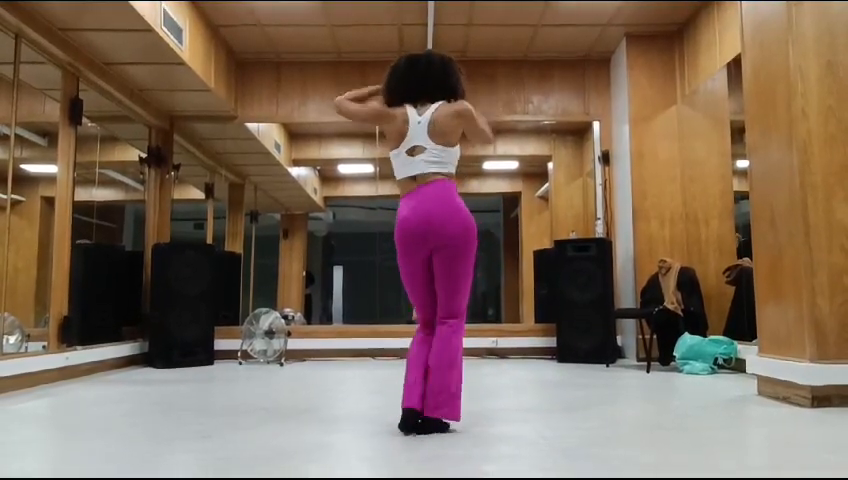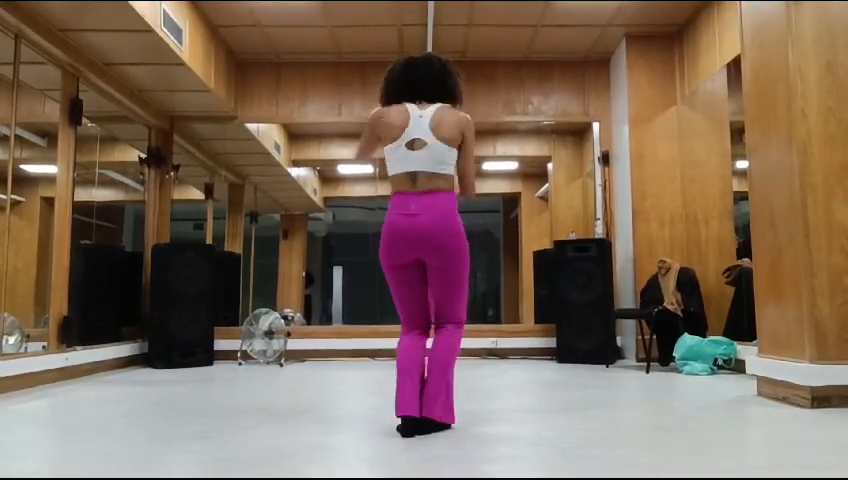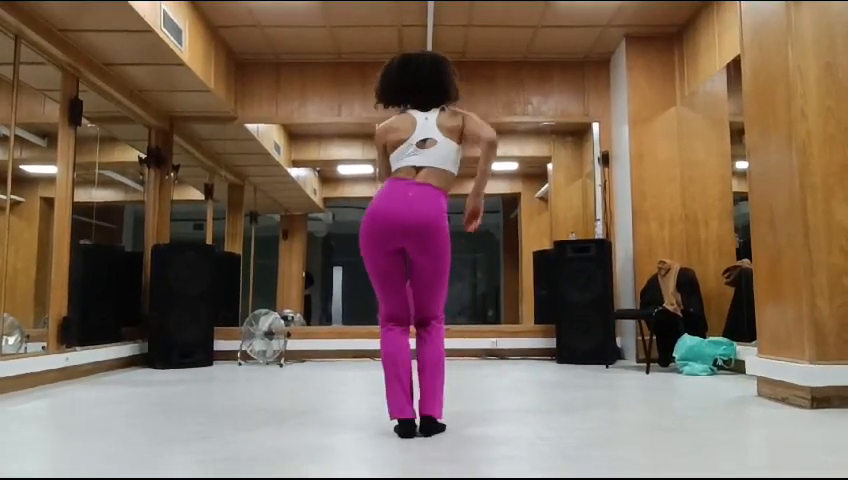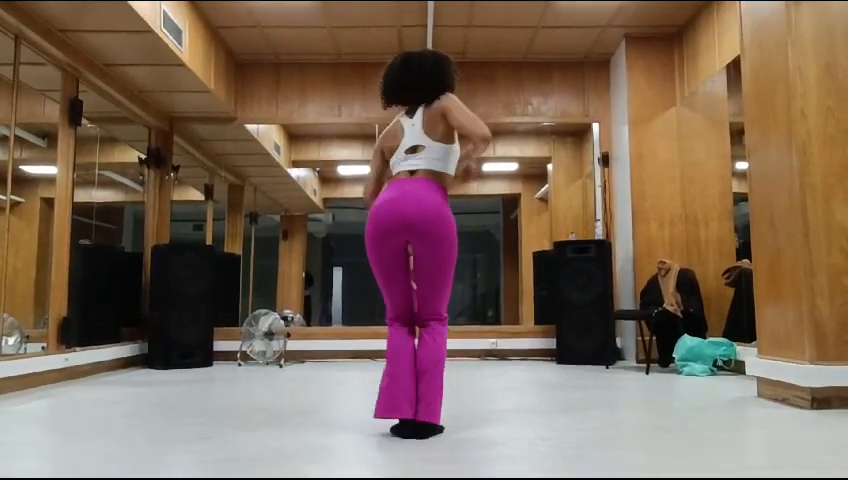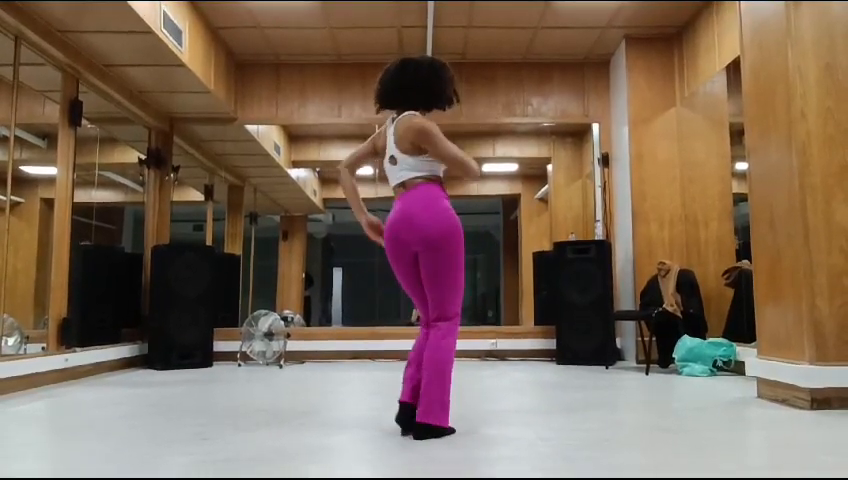
dt=0.2s
person 1, frame 1
left shoulder: (390, 115)
right shoulder: (457, 112)
left elbow: (340, 103)
right elbow: (486, 136)
left wrist: (381, 89)
left hip: (410, 221)
right hip: (449, 212)
left knee: (427, 321)
right knee: (451, 318)
left ankle: (412, 408)
right ankle: (435, 411)
person 1, frame 2
left shoulder: (383, 116)
right shoulder: (458, 121)
left elbow: (362, 155)
right elbow: (469, 184)
left hip: (399, 224)
right hip: (442, 221)
left knee: (412, 326)
right knee: (449, 322)
left ankle: (408, 413)
right ankle: (433, 412)
person 1, frame 3
left shoulder: (387, 129)
right shoulder: (456, 117)
right elbow: (488, 139)
right wrist: (478, 195)
left hip: (383, 211)
right hip: (428, 215)
left knee: (393, 320)
right knee: (430, 318)
left ankle: (404, 416)
right ankle: (430, 414)
person 1, frame 4
left shoulder: (389, 133)
right shoulder: (443, 104)
left elbow: (371, 194)
right elbow: (481, 136)
right wrist: (468, 161)
left hip: (386, 213)
right hip: (428, 211)
left knee: (400, 319)
right knee: (432, 320)
left ankle: (402, 410)
right ankle: (426, 416)
person 1, frame 5
left shoulder: (385, 130)
right shoulder: (420, 123)
left elbow: (345, 170)
right elbow: (470, 170)
left wrist: (364, 220)
right wrist: (450, 157)
left hip: (398, 226)
right hip: (432, 217)
left knee: (433, 319)
right knee: (445, 321)
left ankle: (410, 404)
right ankle: (430, 417)
